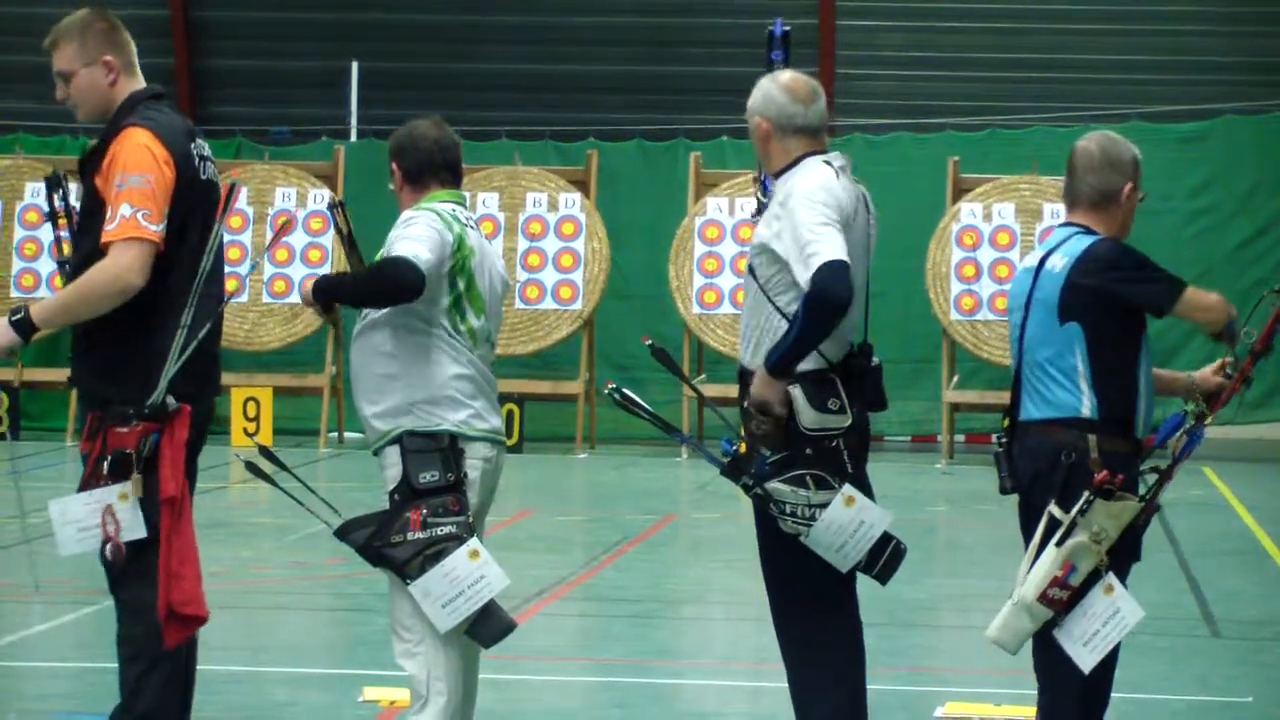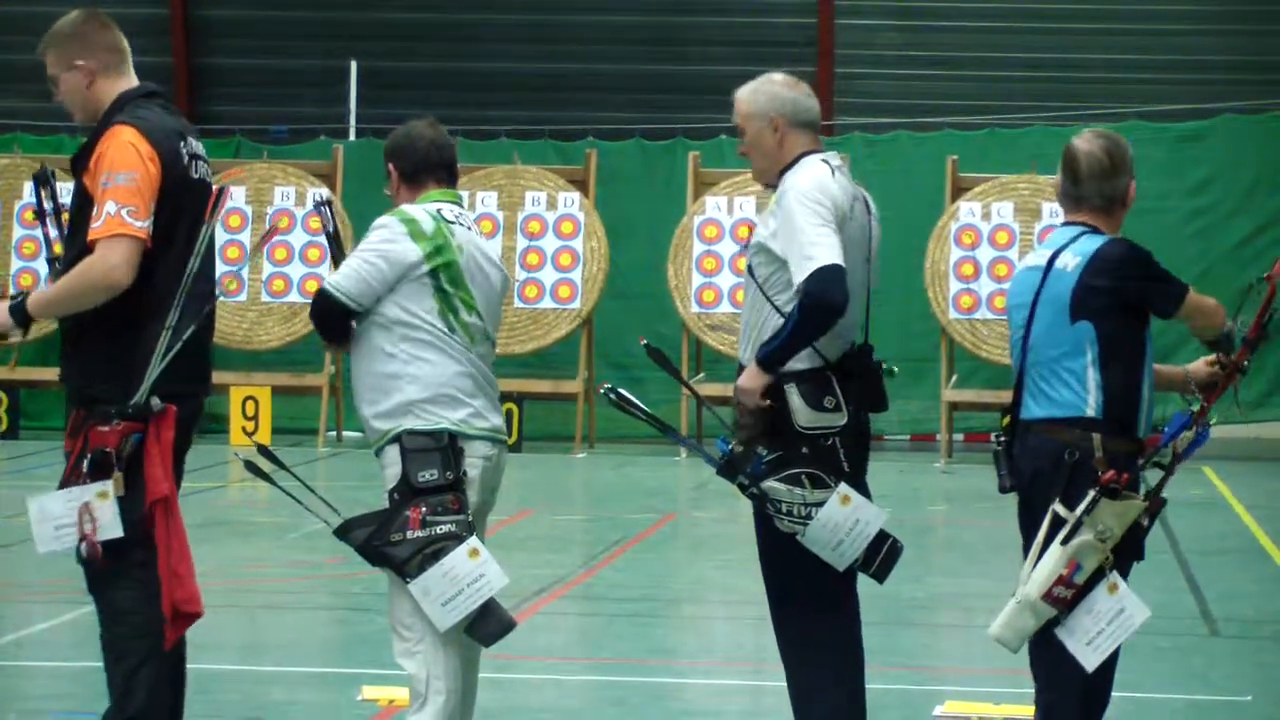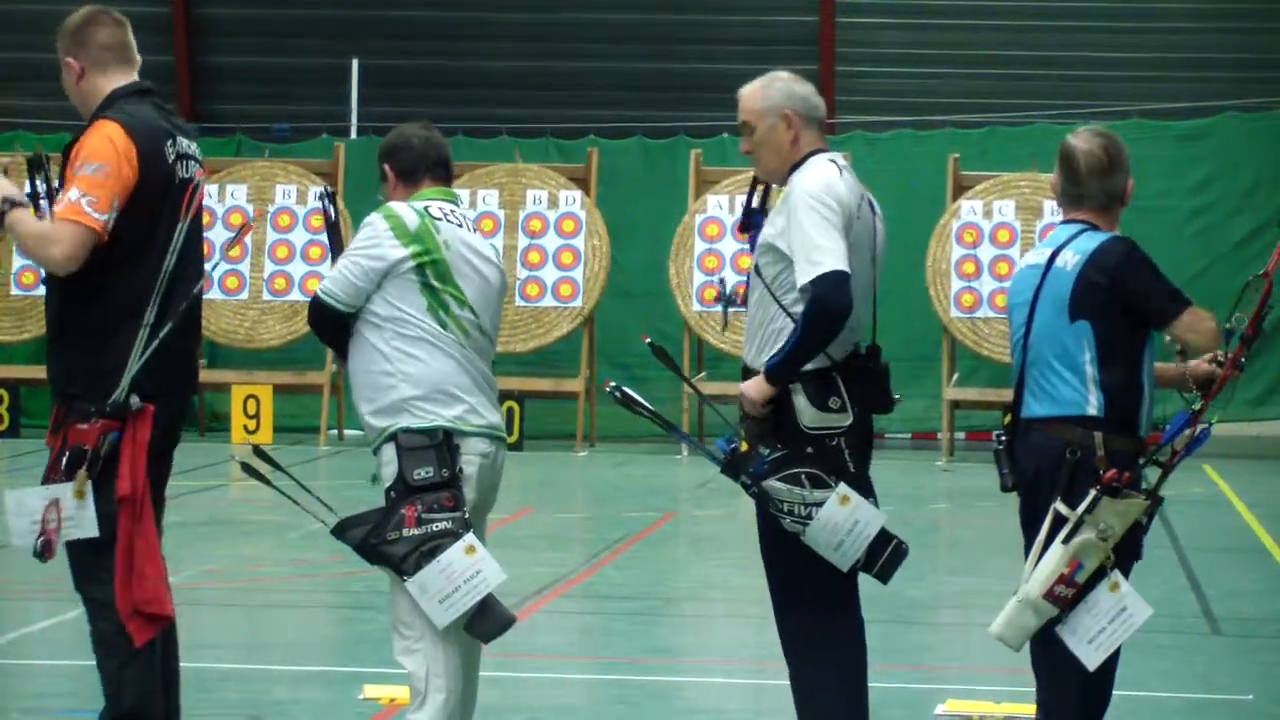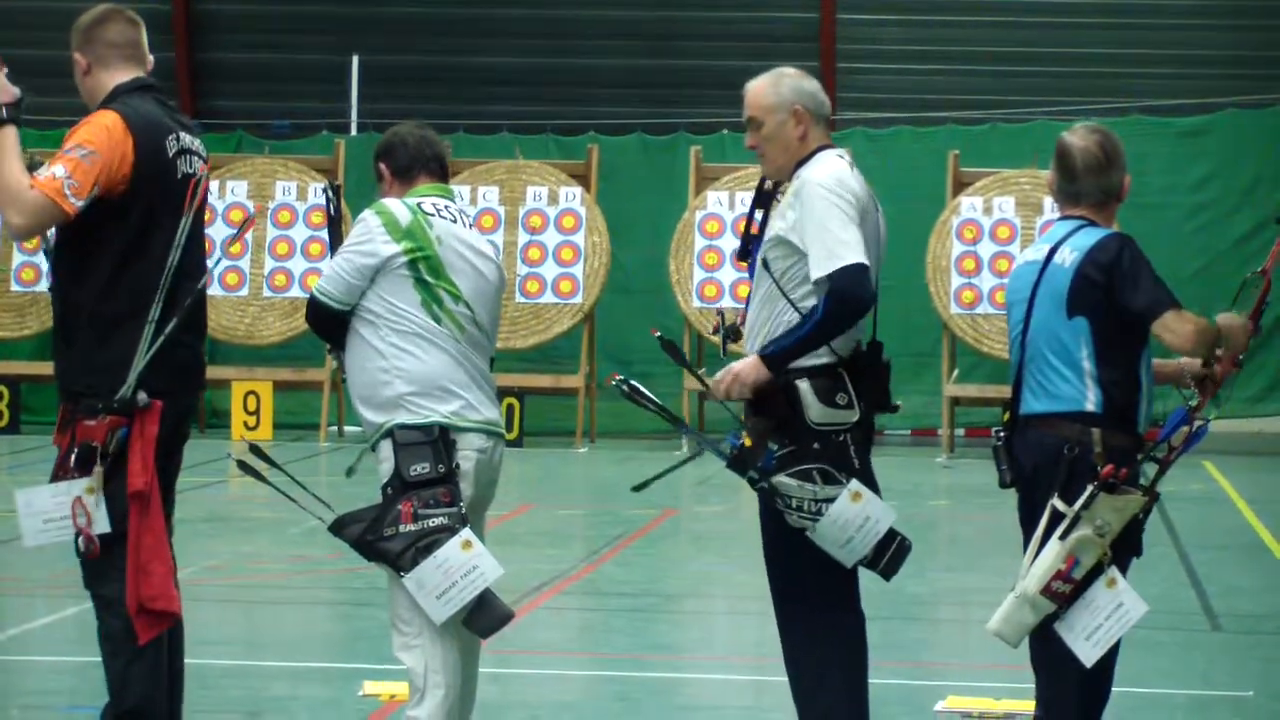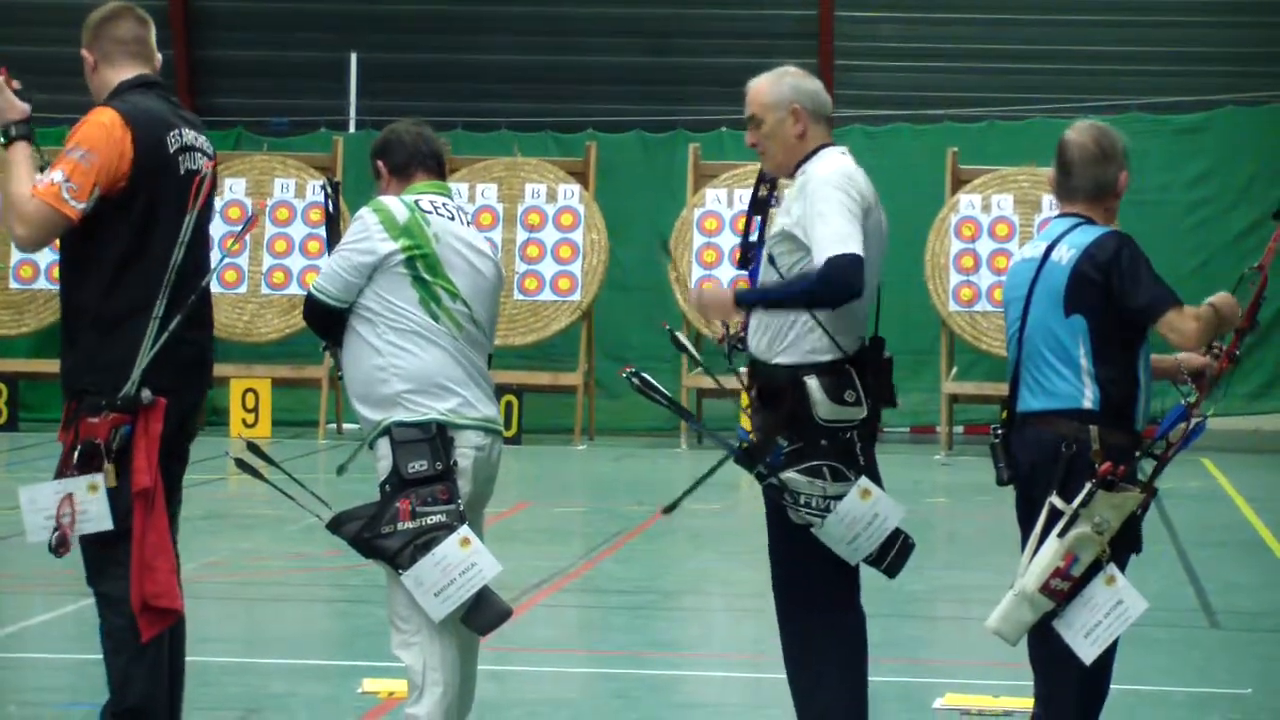
dt=0.4s
person 1, frame 1
left shoulder: (137, 141)
right shoulder: (178, 133)
left elbow: (126, 271)
right wrist: (85, 232)
left hip: (143, 394)
right hip: (165, 386)
left knee: (143, 571)
right knee: (155, 566)
person 1, frame 2
left shoulder: (125, 139)
right shoulder: (175, 132)
left elbow: (114, 267)
right wrist: (72, 237)
left hip: (128, 392)
right hip: (161, 384)
left knee: (121, 569)
right knee: (141, 563)
person 1, frame 3
left shoulder: (110, 135)
right shoulder: (176, 135)
left elbow: (62, 251)
right wrist: (67, 197)
left hip: (110, 387)
right hip: (157, 379)
left knee: (108, 567)
right knee: (132, 559)
person 1, frame 4
left shoulder: (111, 127)
right shoulder: (182, 134)
left hip: (118, 383)
right hip: (165, 376)
left knee: (118, 564)
right knee: (144, 557)
person 1, frame 5
left shoulder: (111, 124)
right shoulder: (191, 132)
left hip: (122, 380)
right hip: (175, 373)
left knee: (122, 561)
right knee: (149, 553)
person 2, frame 1
left shoulder: (808, 189)
right shoulder: (839, 183)
left elbow: (831, 291)
left wrist: (774, 369)
left hip: (802, 413)
left knee: (809, 591)
right knee: (818, 590)
person 2, frame 2
left shoulder: (804, 185)
right shoulder: (842, 185)
left elbow: (825, 295)
left wrist: (761, 366)
left hip: (803, 413)
left knee: (807, 588)
right knee: (819, 586)
person 2, frame 3
left shoulder: (812, 185)
right shoulder: (844, 184)
left elbow: (829, 300)
left wrist: (771, 376)
left hip: (808, 415)
left knee: (810, 589)
right knee: (820, 586)
person 2, frame 4
left shoulder: (822, 181)
right shoulder: (827, 180)
left elbow: (850, 294)
left wrist: (766, 361)
left hip: (813, 412)
right hip: (816, 406)
left knee: (814, 586)
right knee: (813, 585)
person 2, frame 5
left shoulder: (829, 175)
right shoulder: (824, 179)
left elbow: (841, 279)
left wrist: (741, 299)
left hip: (817, 409)
right hip: (812, 404)
left knee: (814, 582)
right knee: (810, 581)
person 3, frame 1
left shoulder: (427, 219)
right shoulder: (478, 241)
left elbow: (402, 278)
left wrist: (325, 287)
right hip: (467, 442)
left knee: (425, 613)
person 3, frame 2
left shoulder: (406, 226)
right shoulder: (482, 245)
left elbow: (328, 308)
left wrist: (345, 335)
right wrist: (378, 327)
right hip: (473, 442)
left knee: (423, 614)
person 3, frame 3
left shoulder: (394, 222)
right shoulder: (483, 246)
left elbow: (325, 314)
left wrist: (362, 345)
right hip: (477, 441)
left knee: (424, 612)
person 3, frame 4
left shoulder: (387, 219)
right shoulder: (481, 243)
left elbow: (322, 312)
left wrist: (368, 340)
right hip: (477, 438)
left knee: (423, 609)
person 3, frame 5
left shoulder: (385, 217)
right shoulder: (479, 241)
left elbow: (319, 309)
left wrist: (361, 339)
right hip: (475, 434)
left knee: (422, 608)
person 4, frame 1
left shoulder: (1041, 260)
right shoulder: (1102, 259)
right elbow: (1210, 311)
left wrist: (1189, 383)
right wrist: (1226, 315)
left hip: (1046, 454)
right hip: (1086, 462)
person 4, frame 2
left shoulder: (1032, 264)
right shoulder: (1113, 259)
right elbow: (1208, 317)
left wrist: (1182, 377)
right wrist: (1220, 335)
left hip: (1041, 452)
right hip: (1087, 461)
person 4, frame 3
left shoulder: (1032, 262)
right shoulder: (1112, 257)
right elbow: (1204, 334)
left wrist: (1181, 375)
right wrist: (1191, 348)
left hip: (1041, 450)
right hip: (1089, 458)
person 4, frame 4
left shoulder: (1031, 257)
right shoulder: (1109, 252)
right elbow: (1182, 333)
left wrist: (1179, 372)
right wrist: (1224, 329)
left hip: (1039, 445)
right hip: (1088, 455)
person 4, frame 5
left shoulder: (1028, 255)
right shoulder: (1107, 250)
right elbow: (1187, 330)
left wrist: (1174, 367)
right wrist: (1220, 310)
left hip: (1037, 443)
right hip: (1085, 453)
